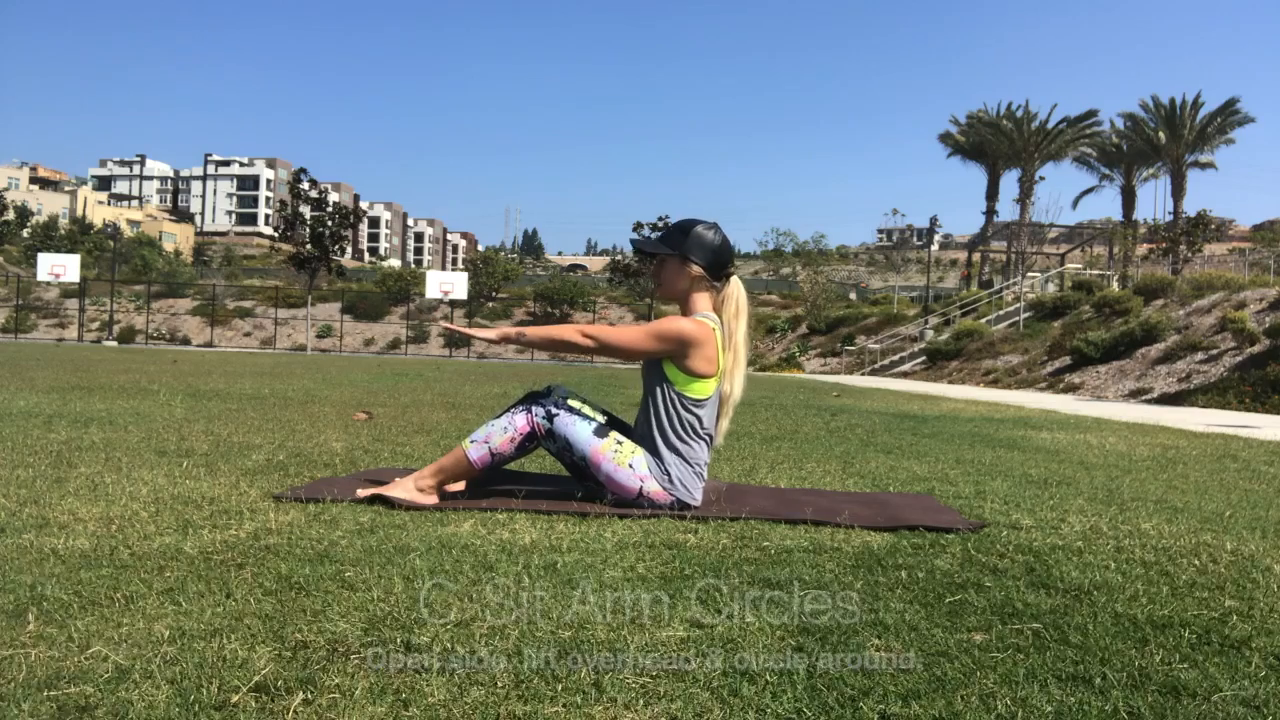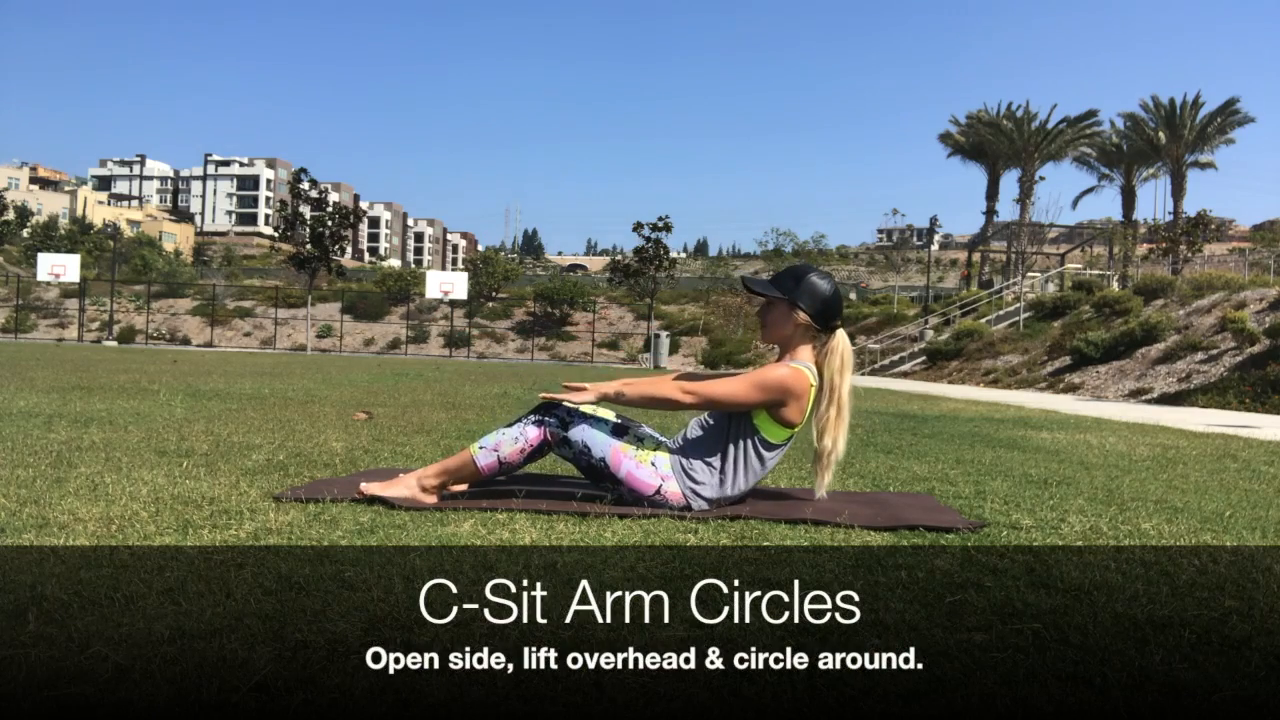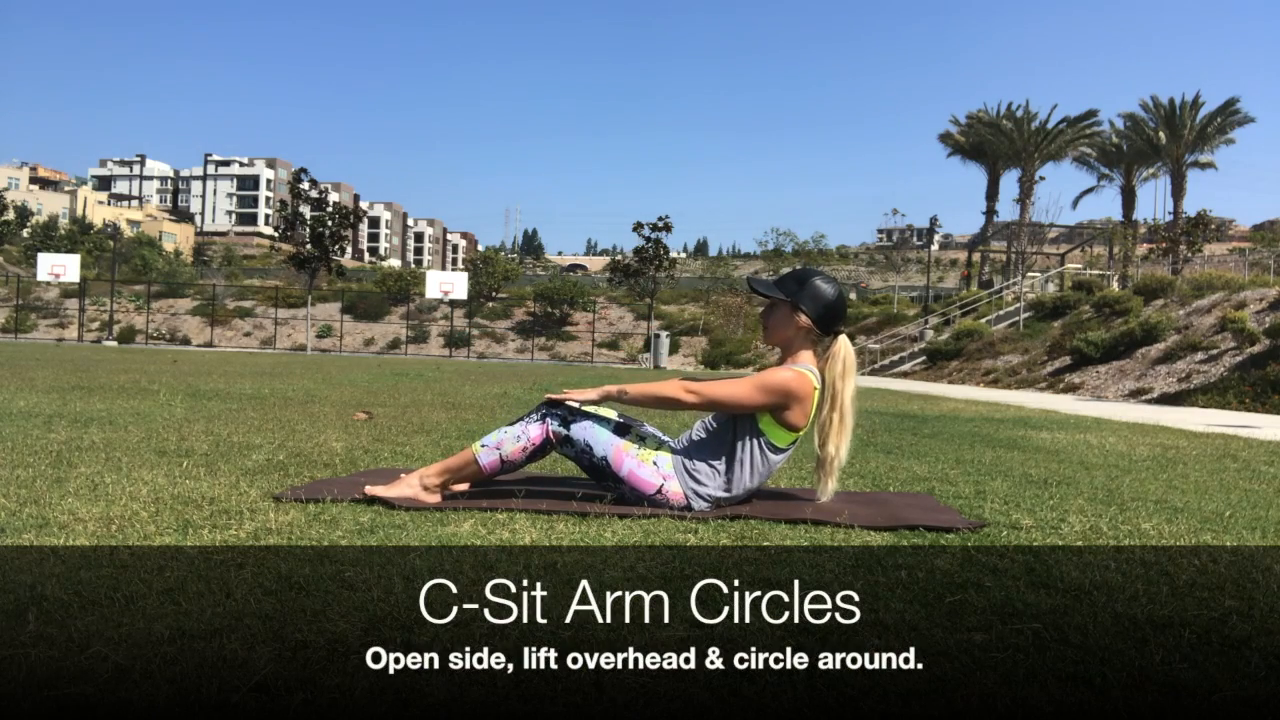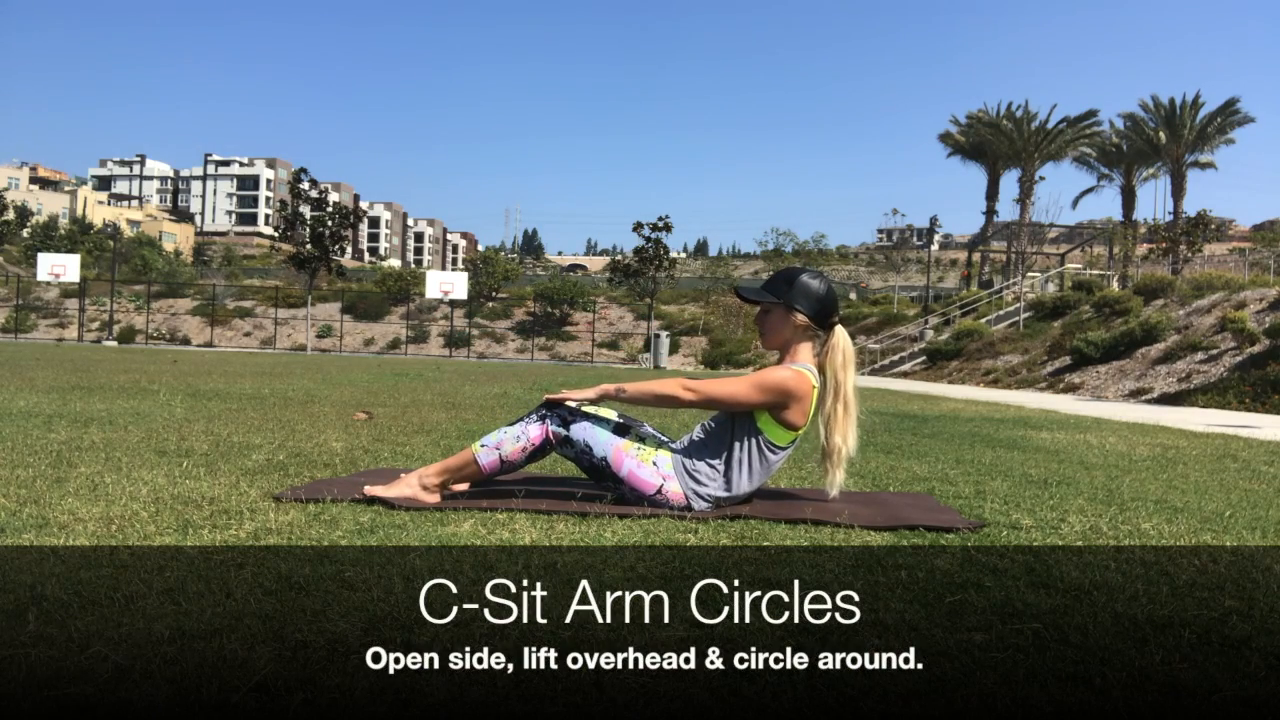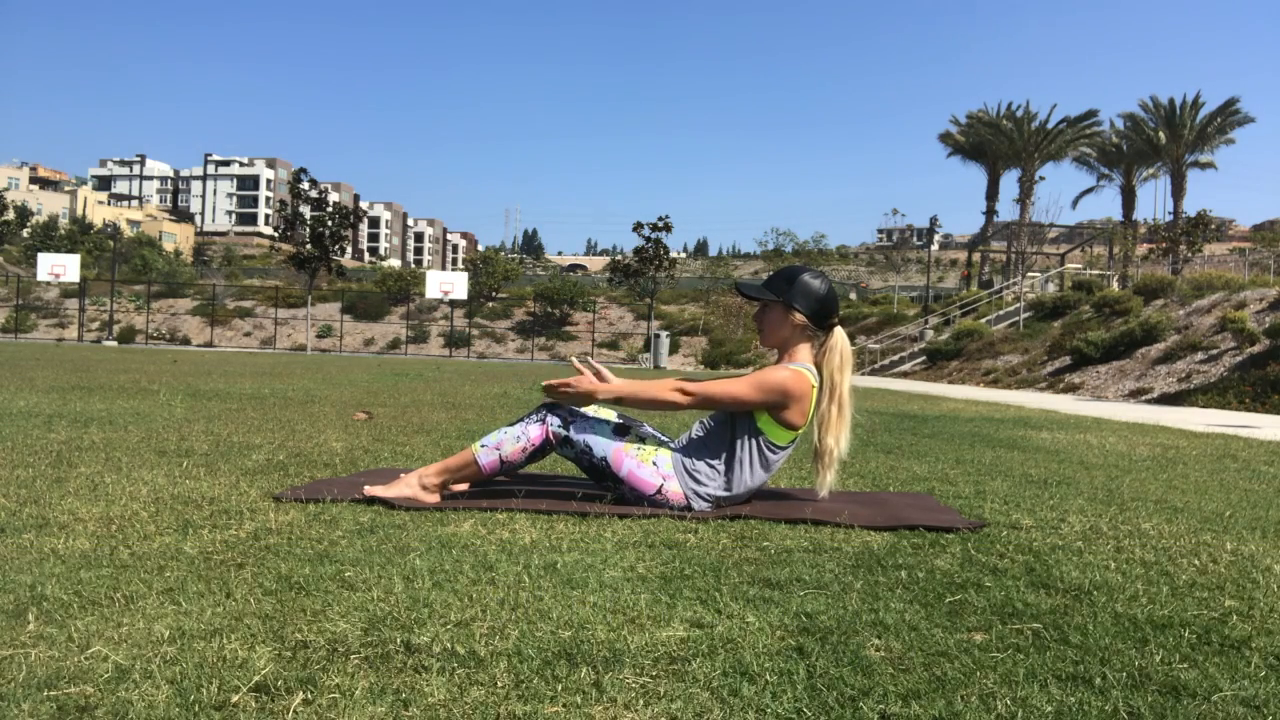
dt=1s
person 1, frame 1
left shoulder: (688, 332)
right shoulder: (702, 328)
left elbow: (588, 338)
right elbow: (604, 336)
left wrist: (505, 334)
right wrist: (514, 333)
left hip: (665, 487)
right hip: (659, 467)
left knee: (541, 413)
right knee: (551, 399)
left ankle: (425, 484)
right ankle: (454, 476)
person 1, frame 2
left shoulder: (788, 379)
right shoulder: (782, 373)
left elbow: (686, 395)
right elbow: (693, 379)
left wrist: (606, 391)
right wrist: (610, 386)
left hip: (681, 487)
right hip: (680, 465)
left knee: (555, 422)
right knee: (563, 415)
left ankle: (428, 481)
right ankle: (457, 474)
person 1, frame 3
left shoulder: (792, 382)
right shoulder: (789, 375)
left elbow: (690, 396)
right elbow: (702, 388)
left wrist: (607, 391)
right wrist: (609, 395)
left hip: (683, 487)
right hip: (684, 464)
left knee: (557, 420)
right knee: (565, 412)
left ankle: (431, 480)
right ankle: (455, 475)
person 1, frame 4
left shoulder: (789, 381)
right shoulder: (787, 375)
left elbow: (687, 392)
right elbow: (699, 394)
left wrist: (604, 390)
right wrist: (605, 394)
left hip: (683, 487)
right hip: (683, 465)
left knee: (557, 421)
right knee: (566, 412)
left ankle: (430, 479)
right ankle: (454, 474)
person 1, frame 5
left shoulder: (789, 381)
right shoulder: (787, 374)
left elbow: (684, 394)
right elbow: (702, 394)
left wrist: (605, 392)
right wrist: (616, 386)
left hip: (682, 487)
right hip: (682, 466)
left knee: (557, 420)
right knee: (569, 413)
left ankle: (429, 480)
right ankle: (457, 473)
